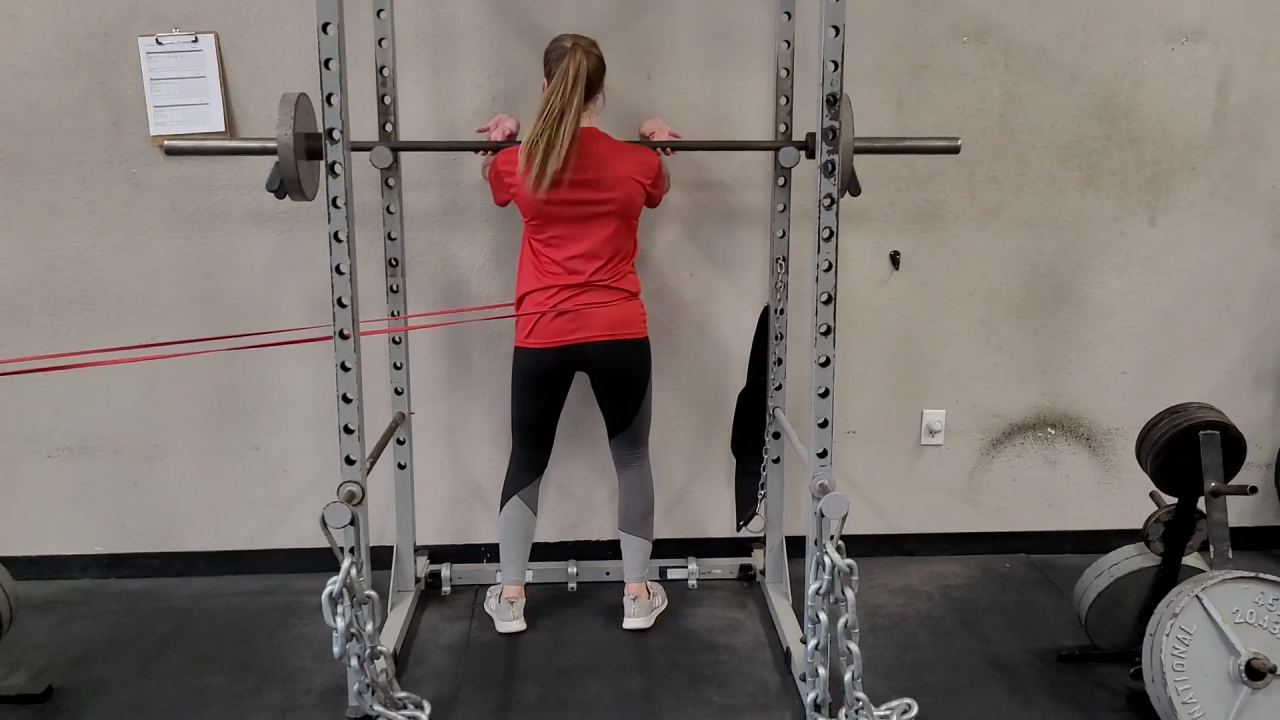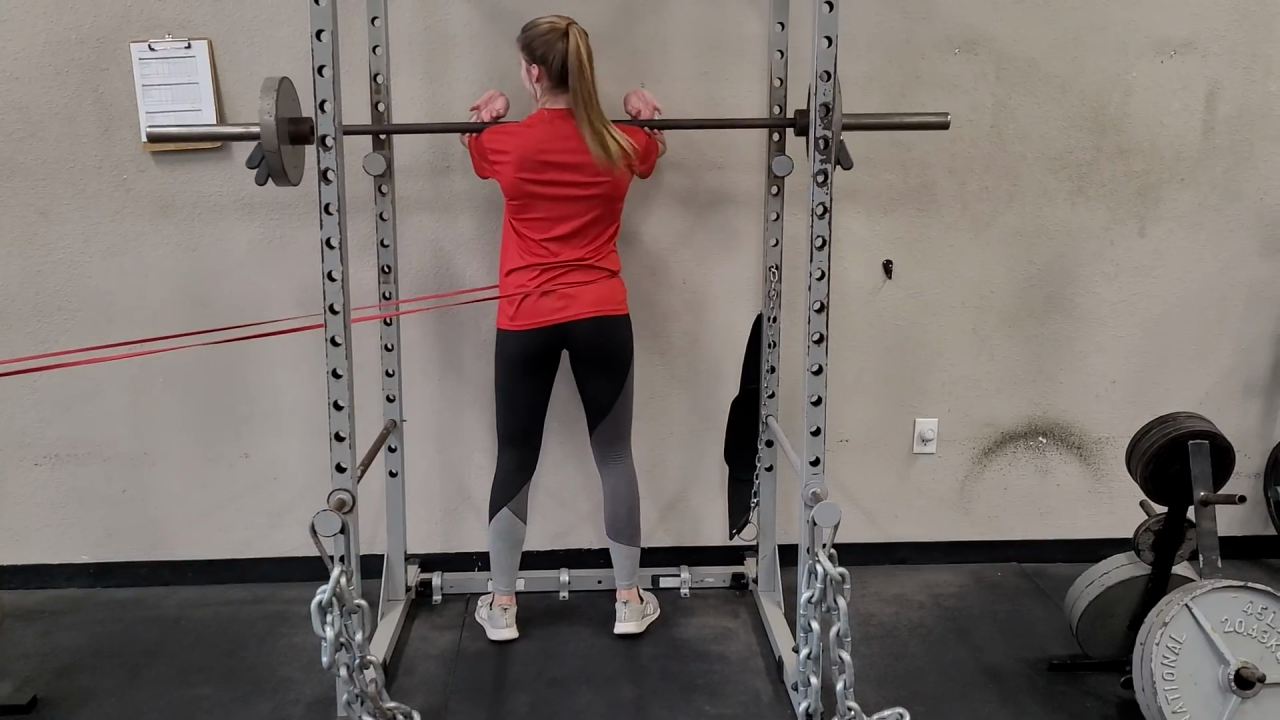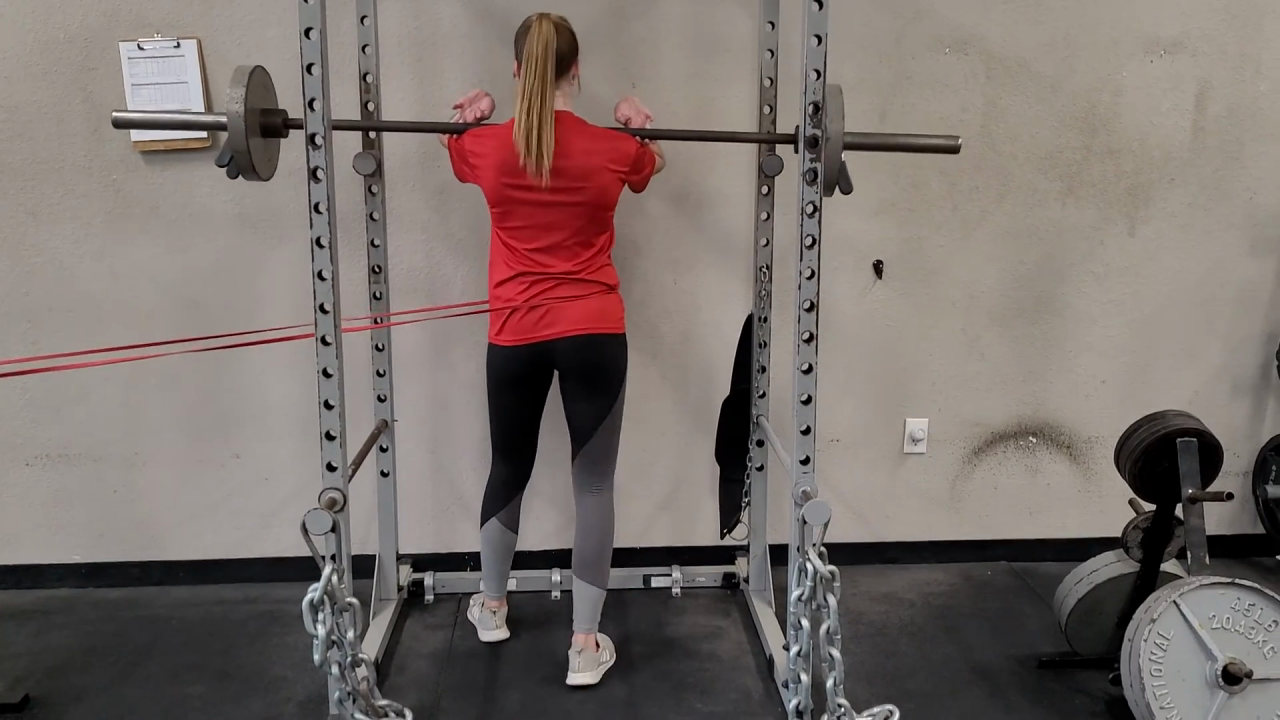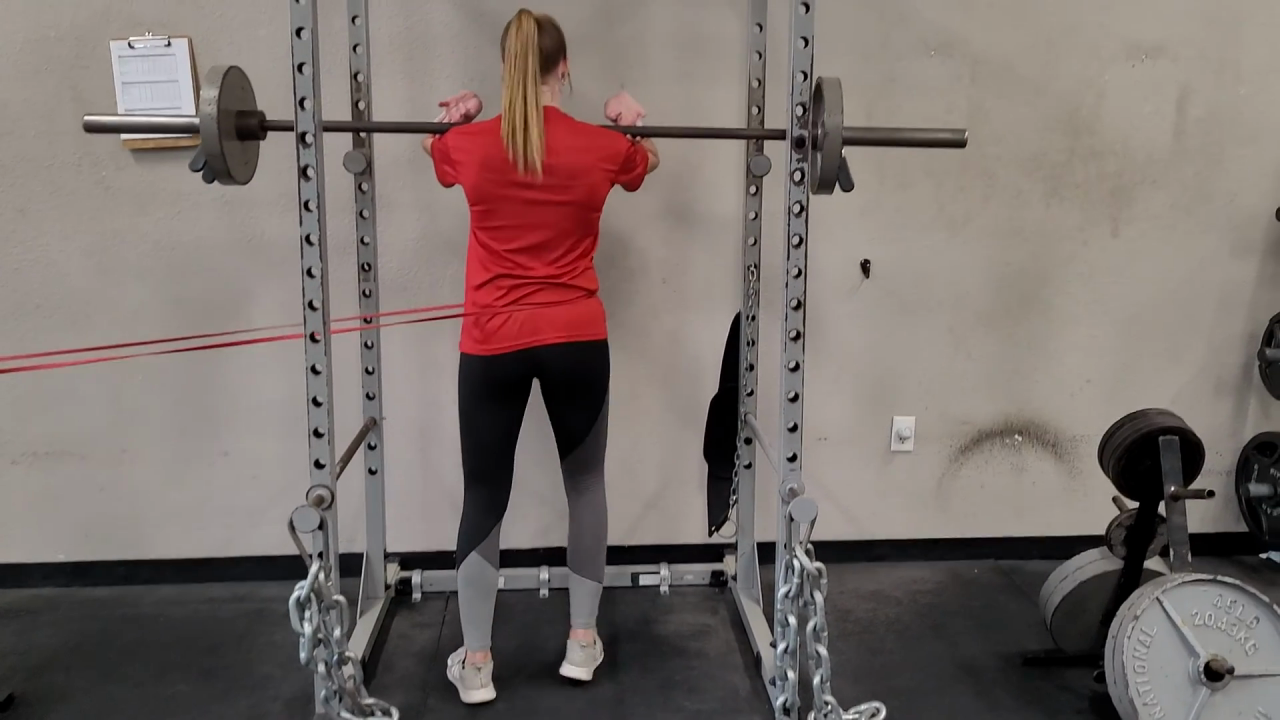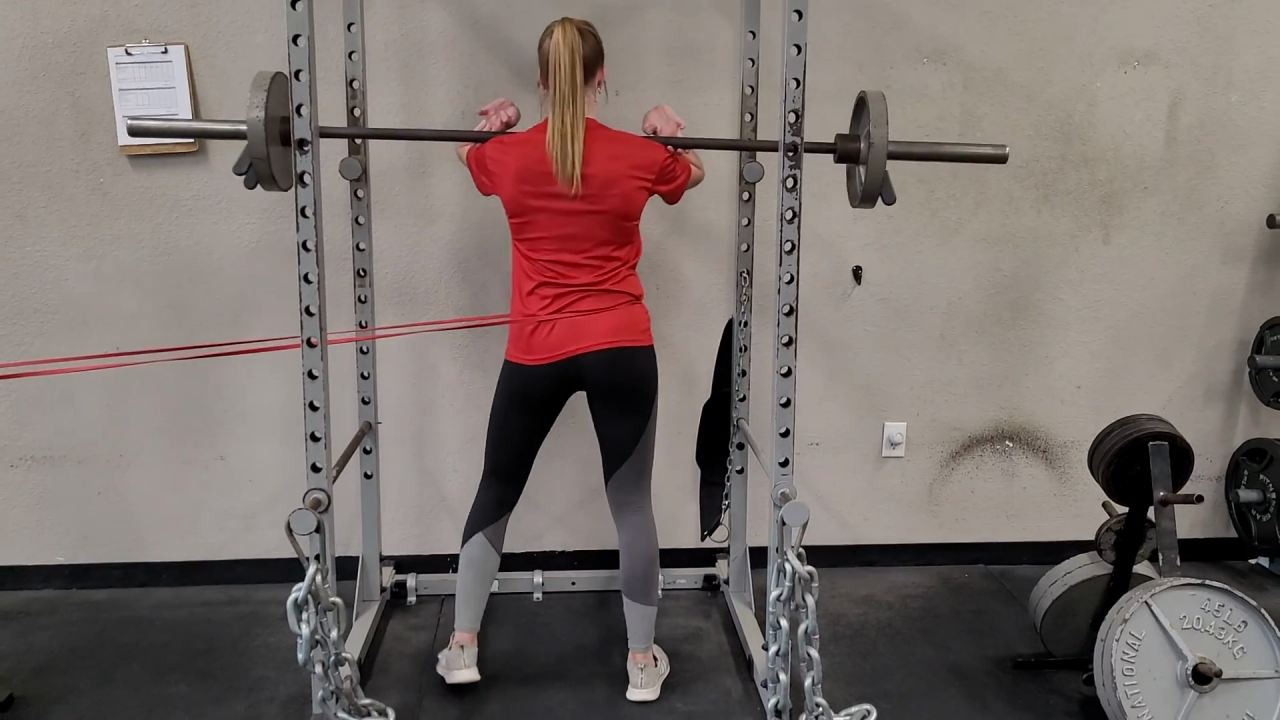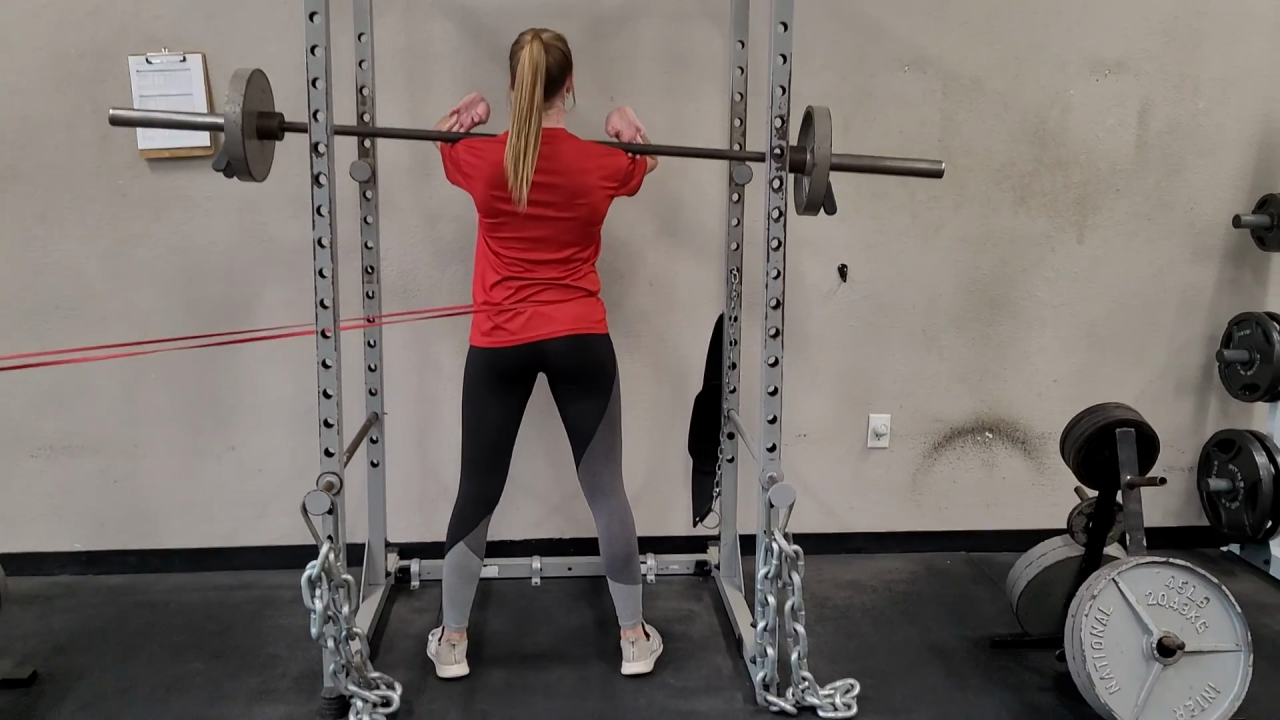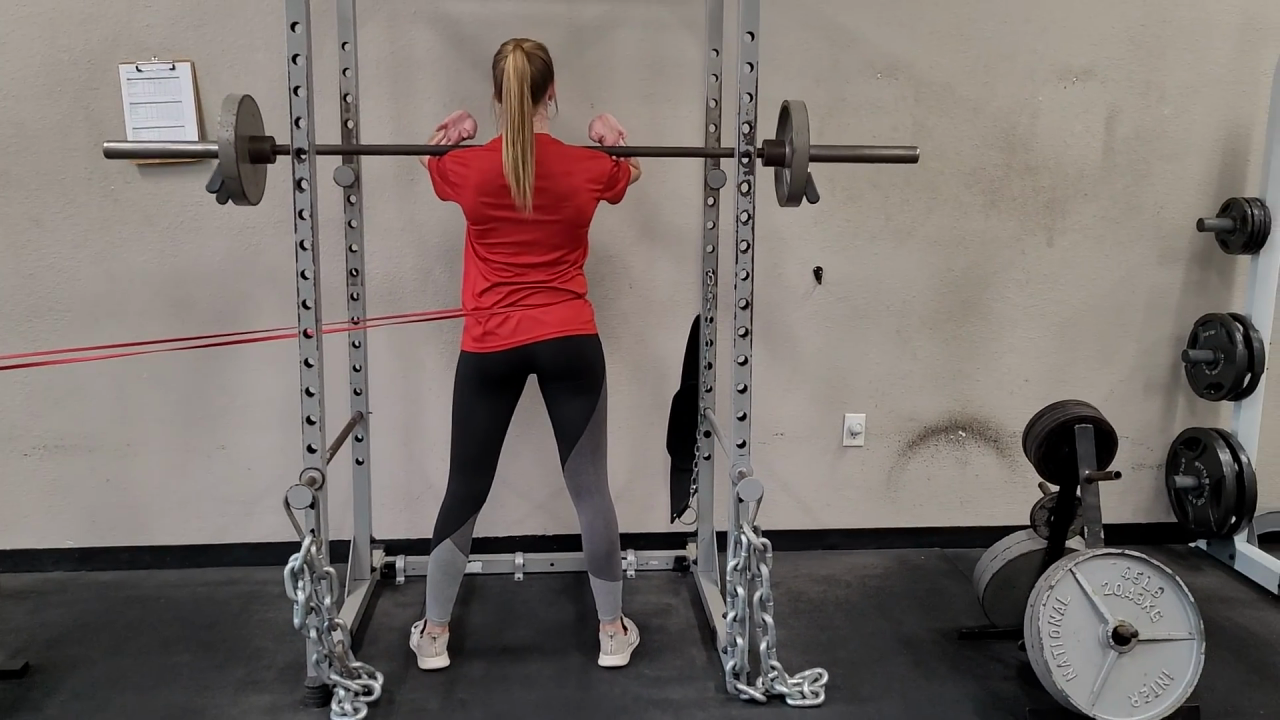
dt=0.7s
person 1, frame 1
left shoulder: (517, 164)
right shoulder: (638, 163)
left elbow: (496, 184)
left wrist: (502, 146)
right wrist: (655, 146)
left hip: (543, 336)
right hip: (619, 333)
left knee: (527, 462)
right knee: (632, 458)
left ankle: (510, 597)
right ankle: (638, 594)
person 1, frame 2
left shoulder: (505, 143)
right shoulder: (621, 144)
left elbow: (475, 147)
right elbow: (652, 152)
left hip: (527, 322)
right hip: (603, 318)
left knee: (515, 461)
right knee: (614, 455)
left ankle: (501, 605)
right ankle: (629, 600)
person 1, frame 3
left shoulder: (487, 147)
right shoulder: (614, 149)
left elbow: (459, 153)
right elbow: (650, 166)
left hip: (516, 336)
right hip: (595, 333)
left knee: (508, 472)
right knee: (593, 485)
left ankle: (492, 607)
right ankle: (584, 644)
person 1, frame 4
left shoulder: (469, 145)
right shoulder: (603, 146)
left elbow: (438, 152)
right elbow: (646, 163)
left hip: (492, 345)
right hip: (576, 340)
left knee: (484, 499)
right knee: (583, 485)
left ankle: (475, 662)
right ankle: (583, 640)
person 1, frame 5
left shoulder: (507, 156)
right shoulder: (641, 157)
left elbow: (471, 156)
right elbow: (691, 174)
left wrist: (492, 129)
left hip: (536, 356)
right hip: (622, 351)
left knee: (495, 496)
right knee: (631, 504)
left ankle: (462, 646)
right ankle: (642, 662)
person 1, frame 6
left shoulder: (480, 159)
right shoulder: (604, 163)
left elbow: (445, 142)
right elbow: (644, 163)
left wrist: (467, 118)
left hip: (499, 346)
right hip: (581, 342)
left knee: (477, 492)
right knee: (605, 489)
left ankle: (451, 641)
right ankle: (634, 637)
person 1, frame 7
left shoulder: (467, 168)
right shoulder: (589, 167)
left elbow: (432, 162)
right elbow: (629, 172)
left wrist: (450, 136)
left hip: (491, 349)
right hip: (572, 344)
left knee: (465, 490)
right knee: (590, 488)
left ankle: (433, 634)
right ankle: (612, 631)
